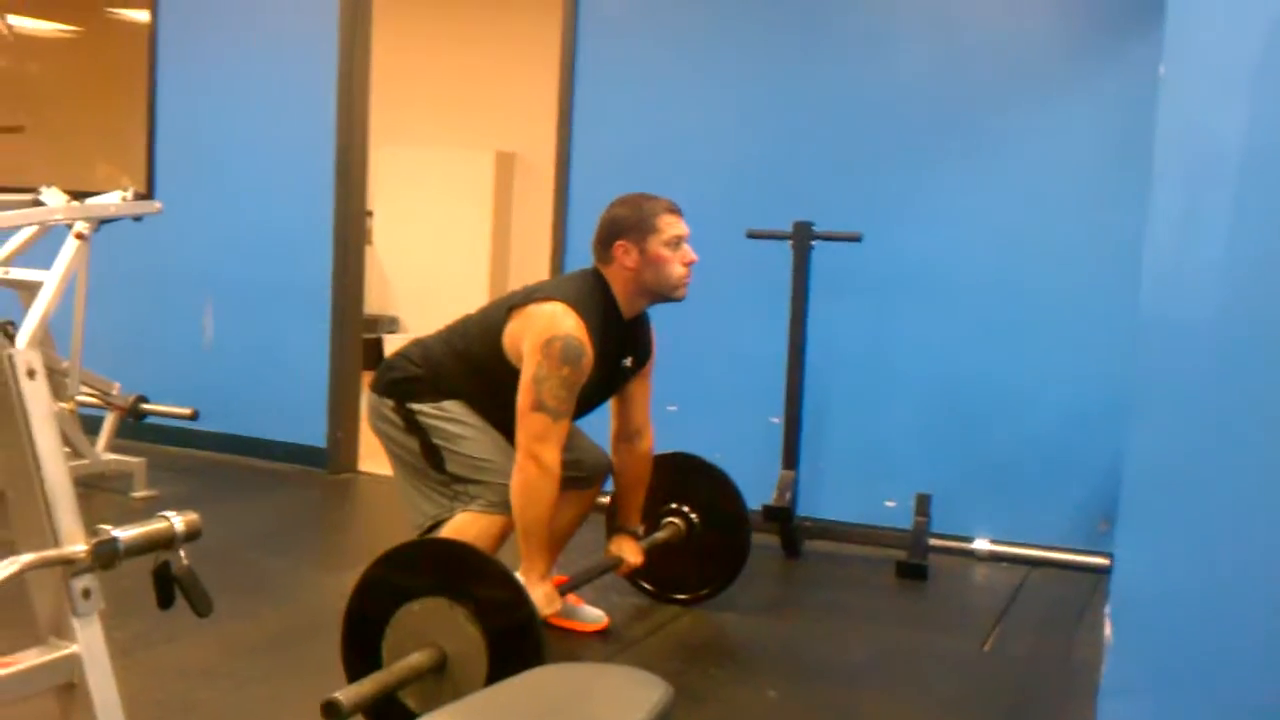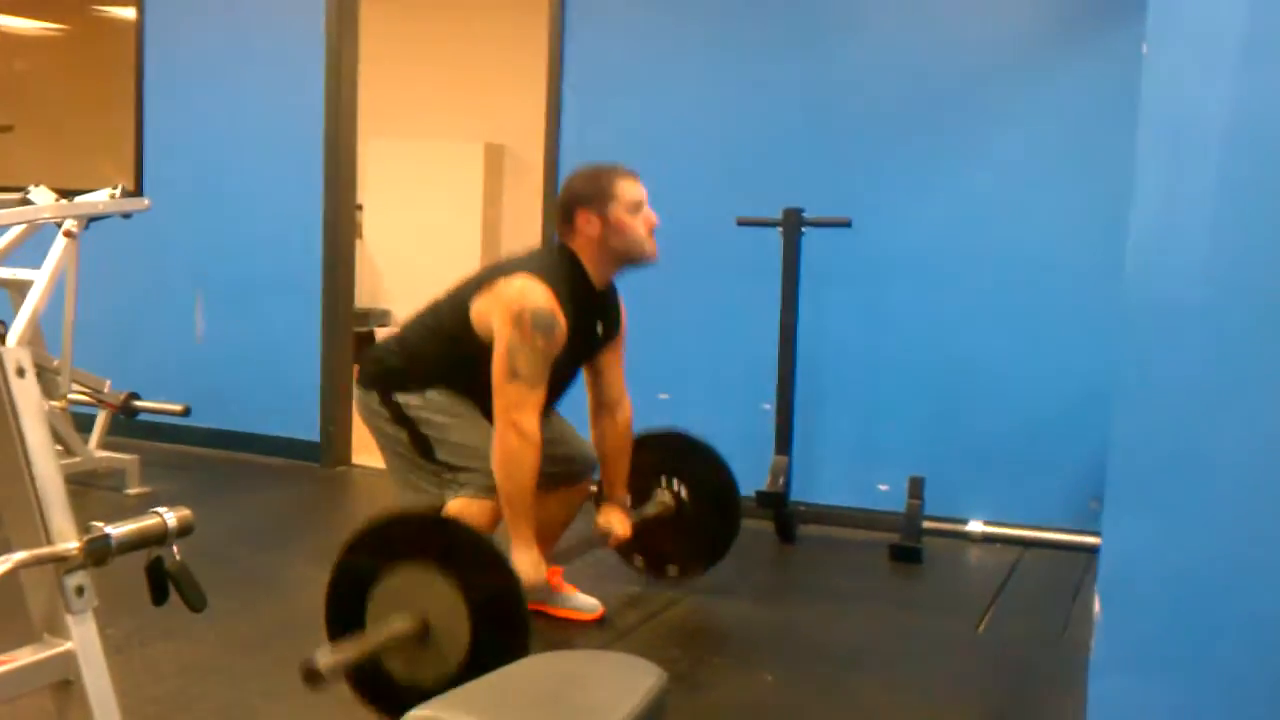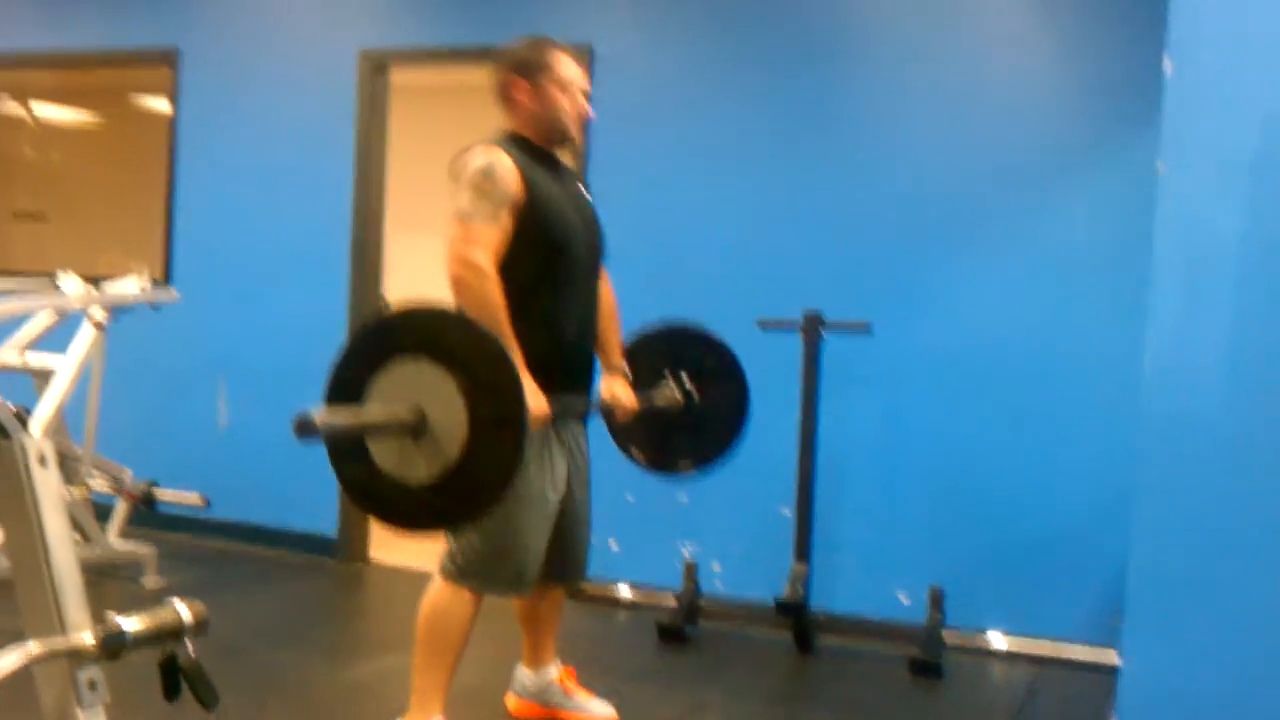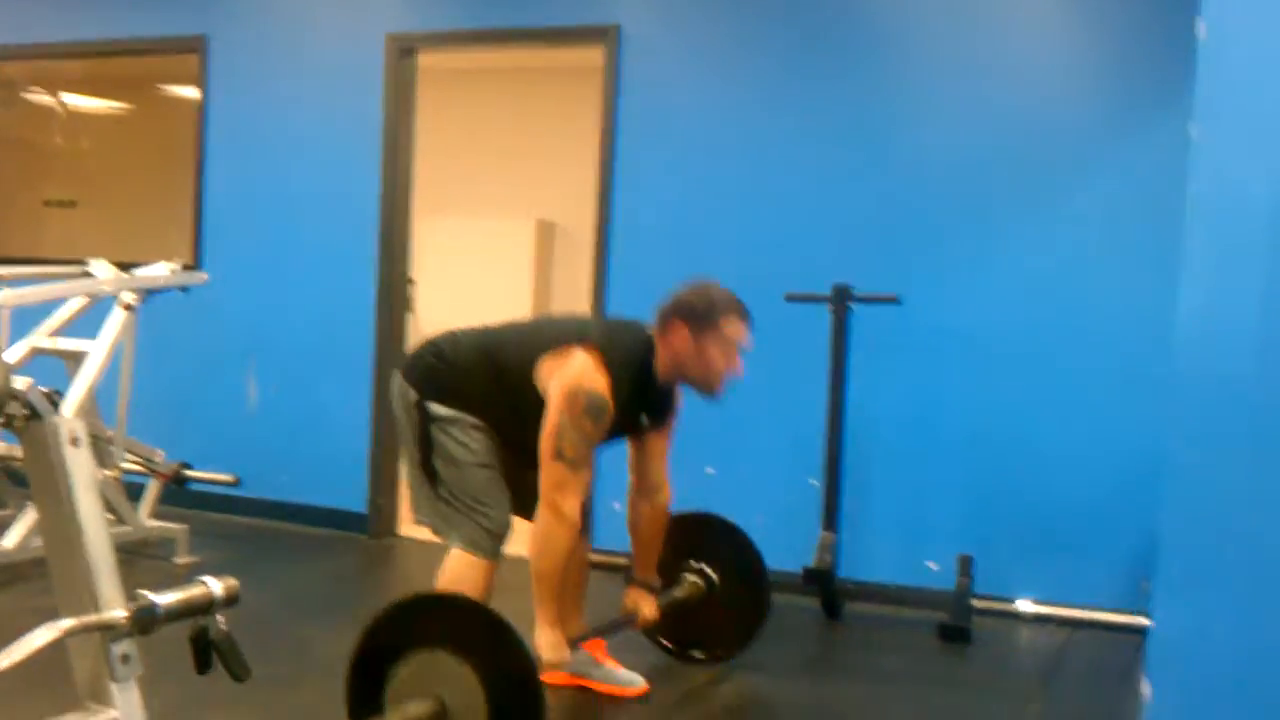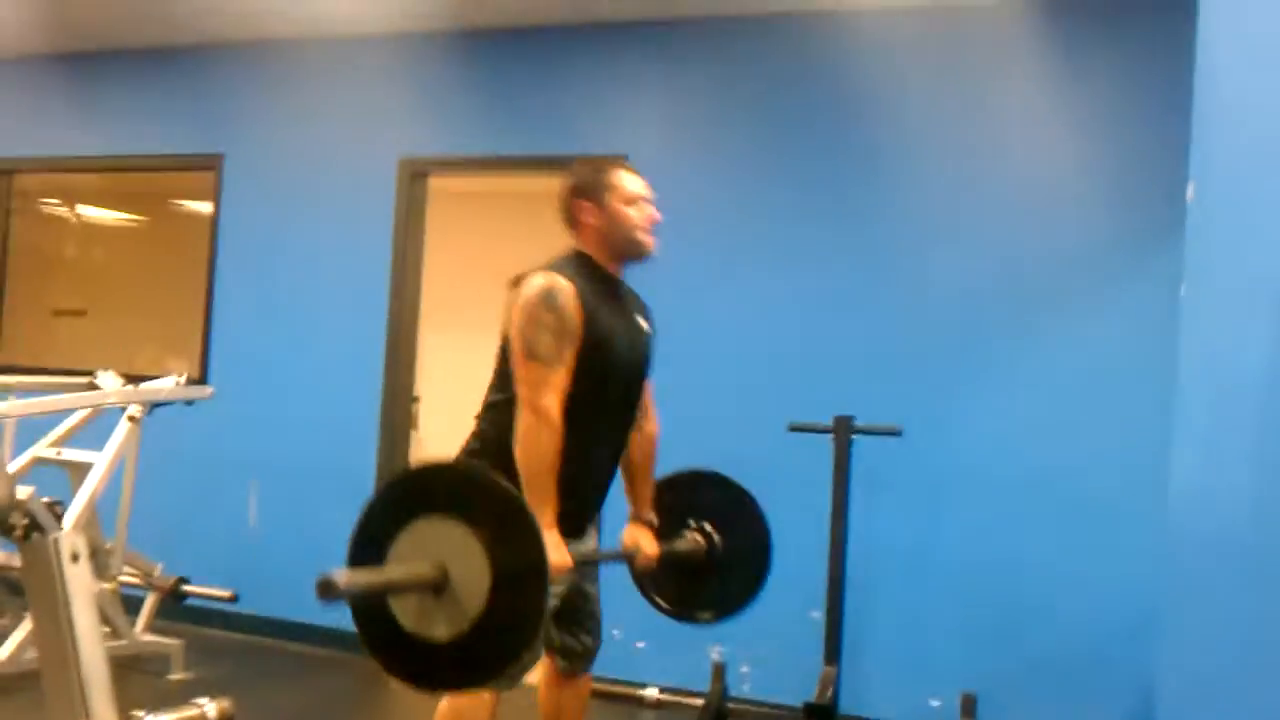
dt=1s
person 1, frame 1
left shoulder: (636, 331)
right shoulder: (564, 328)
left elbow: (634, 436)
right elbow: (536, 461)
left wrist: (627, 530)
right wrist: (534, 577)
left hip: (482, 399)
right hip: (416, 395)
left knee: (589, 468)
right knee: (497, 494)
left ankle: (536, 591)
person 1, frame 2
left shoulder: (604, 304)
right shoulder: (535, 302)
left elbow: (613, 406)
right elbow: (515, 431)
left wrist: (615, 503)
right wrist: (519, 546)
left hip: (470, 383)
right hip: (407, 389)
left knee: (573, 466)
right knee: (484, 489)
left ankle: (533, 582)
person 1, frame 3
left shoulder: (567, 181)
right shoulder: (493, 167)
left elbow: (595, 282)
right elbow: (470, 267)
left wrist: (616, 373)
right wrist: (516, 381)
left hip: (562, 406)
left knee: (558, 560)
right knee: (478, 565)
person 1, frame 4
left shoulder: (659, 391)
right shoulder: (592, 382)
left elbow: (651, 494)
right elbow: (557, 508)
left wrist: (644, 585)
right wrist: (544, 628)
left hip: (505, 411)
right hip: (443, 399)
left knee: (574, 526)
right knee: (480, 535)
left ankle: (574, 654)
person 1, frame 5
left shoulder: (633, 312)
right shoulder: (553, 293)
left elbow: (640, 423)
right elbow: (539, 411)
left wrist: (643, 519)
right wrist: (544, 531)
left hip: (568, 517)
left knee: (575, 652)
